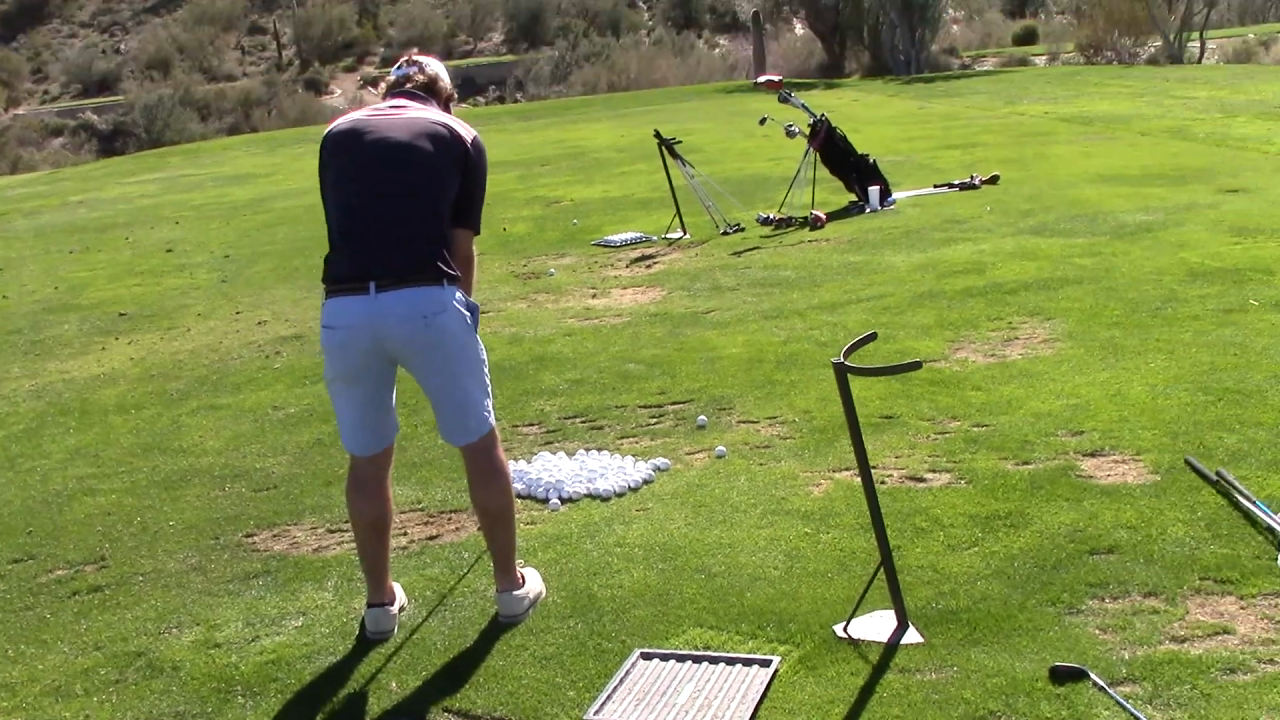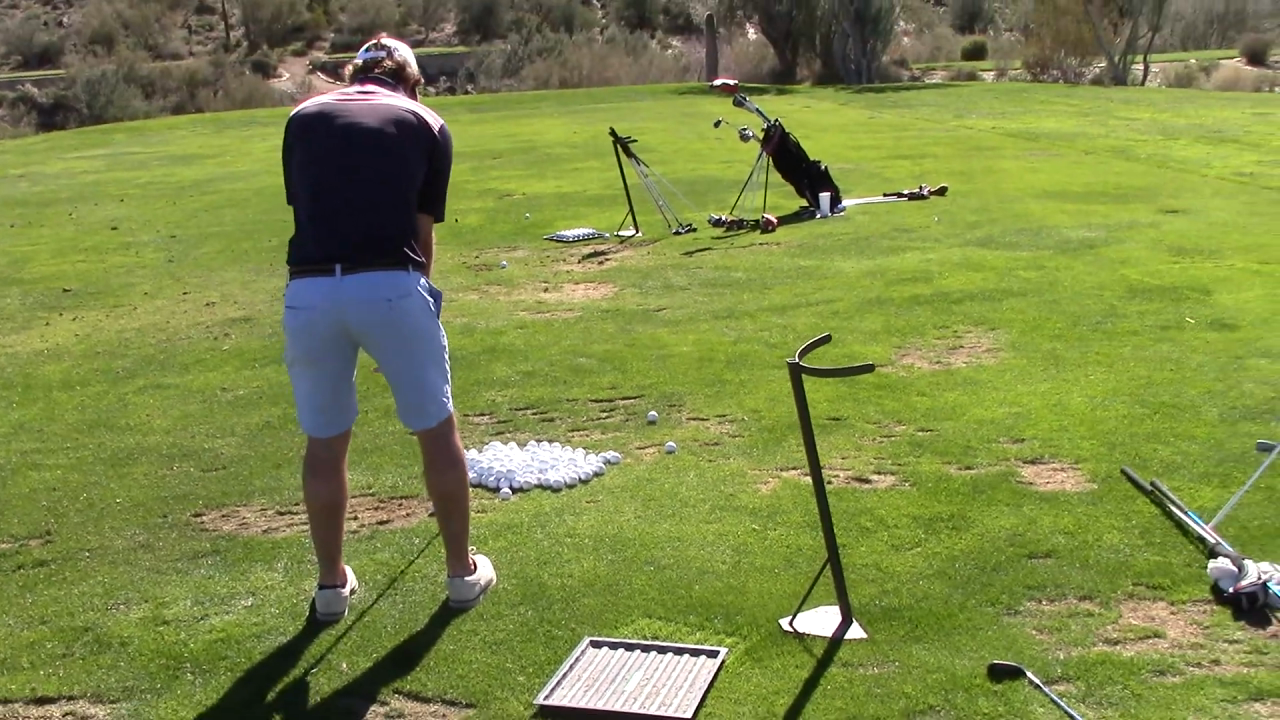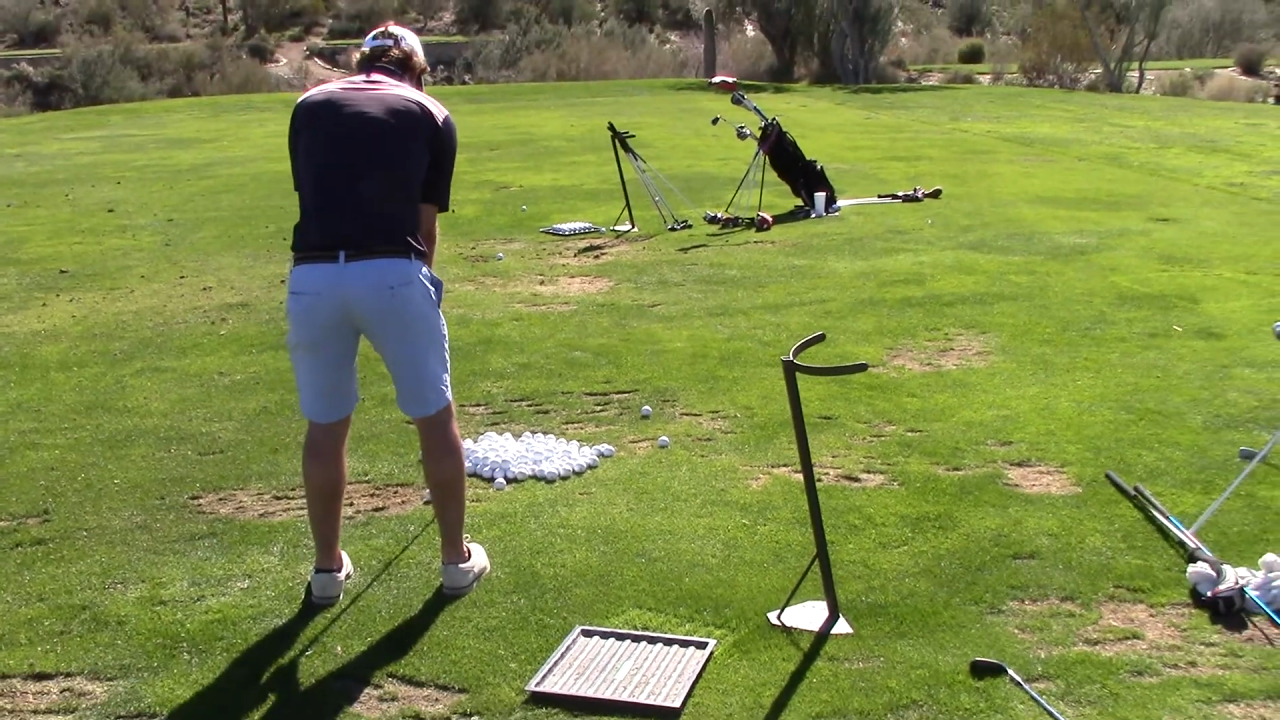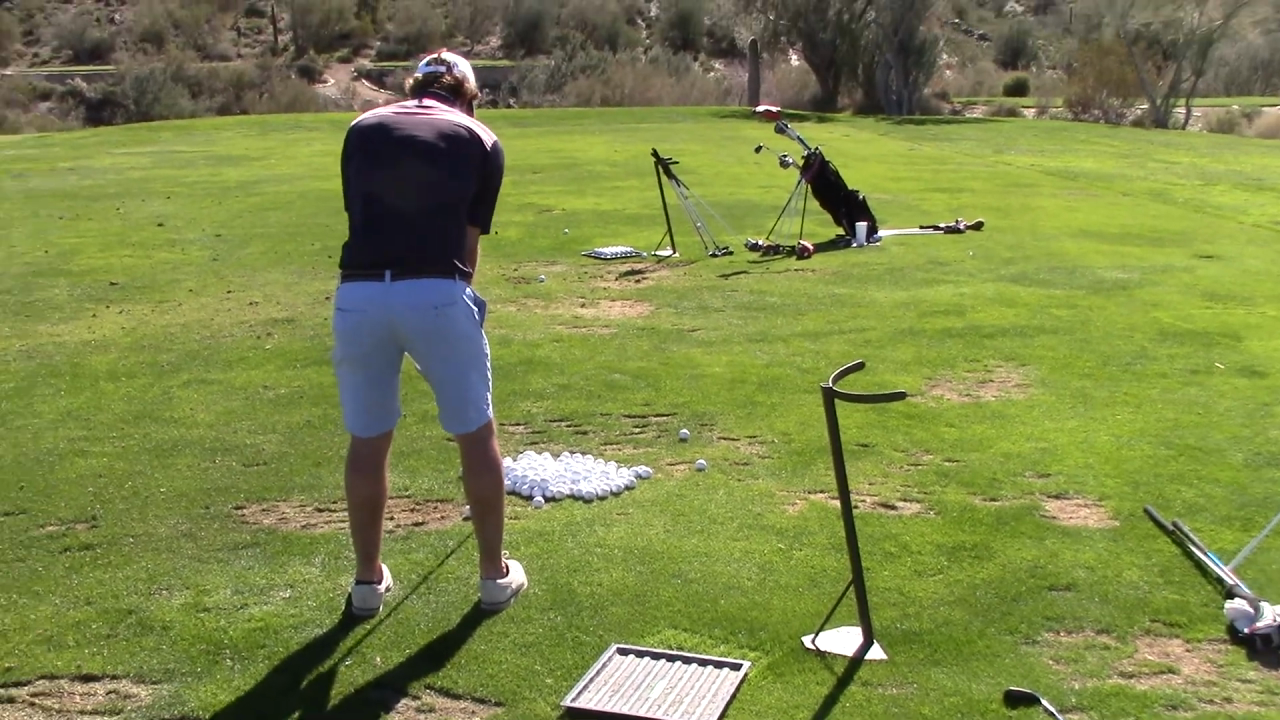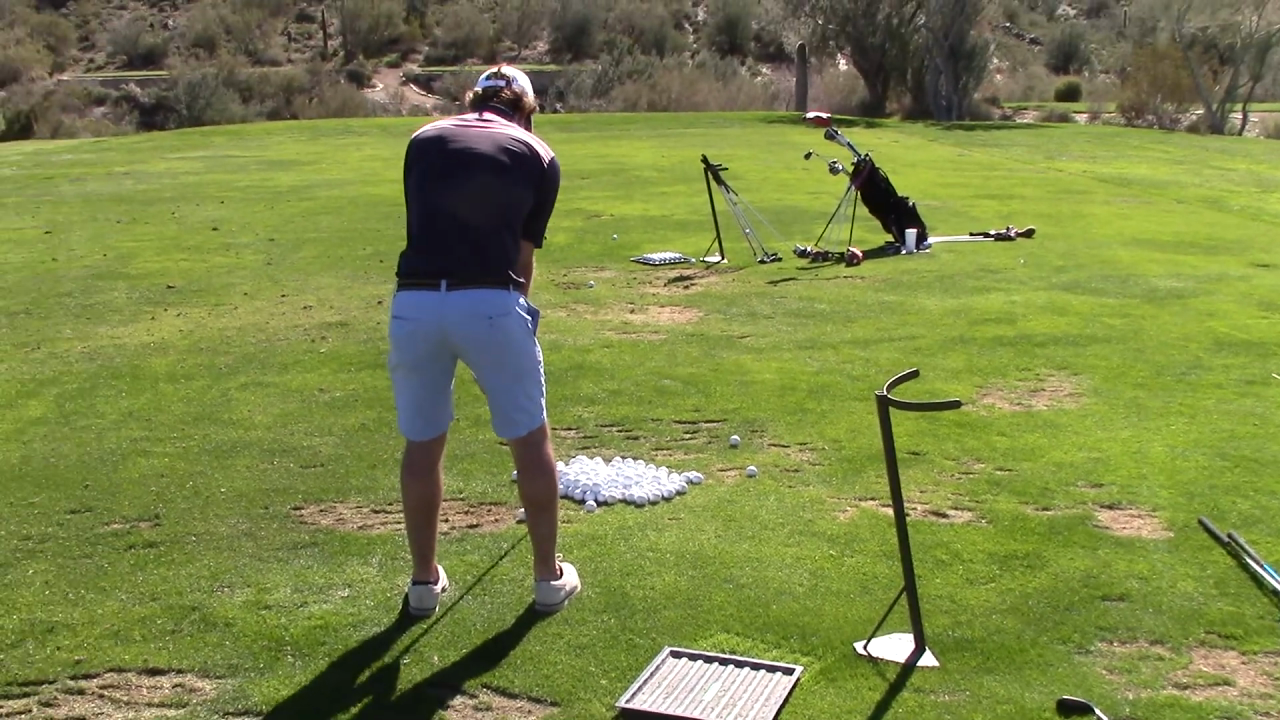
dt=0.2s
person 1, frame 1
left shoulder: (338, 133)
right shoulder: (459, 136)
right elbow: (461, 246)
right wrist: (459, 303)
left hip: (346, 308)
right hip: (427, 301)
left knee: (367, 460)
right knee: (479, 443)
left ankle: (381, 600)
right ankle: (510, 583)
person 1, frame 2
left shoulder: (303, 116)
right shoulder: (427, 124)
right wrist: (415, 288)
left hip: (309, 290)
right hip: (390, 286)
left knee: (324, 441)
right knee: (436, 429)
left ankle: (332, 581)
right ankle: (462, 569)
person 1, frame 3
left shoulder: (311, 104)
right shoulder: (432, 115)
left hip: (313, 276)
right hip: (393, 274)
left knee: (324, 427)
right knee: (435, 417)
left ankle: (328, 566)
right ankle: (457, 557)
person 1, frame 4
left shoulder: (363, 127)
right shoulder: (481, 140)
left hip: (360, 293)
right hip: (437, 293)
left knee: (367, 441)
right knee: (476, 435)
left ankle: (368, 578)
right ankle: (494, 573)
person 1, frame 5
left shoulder: (424, 139)
right shoulder: (538, 154)
left hip: (416, 301)
right hip: (491, 303)
left knee: (422, 445)
right knee: (530, 440)
left ankle: (424, 579)
right ankle: (549, 575)
